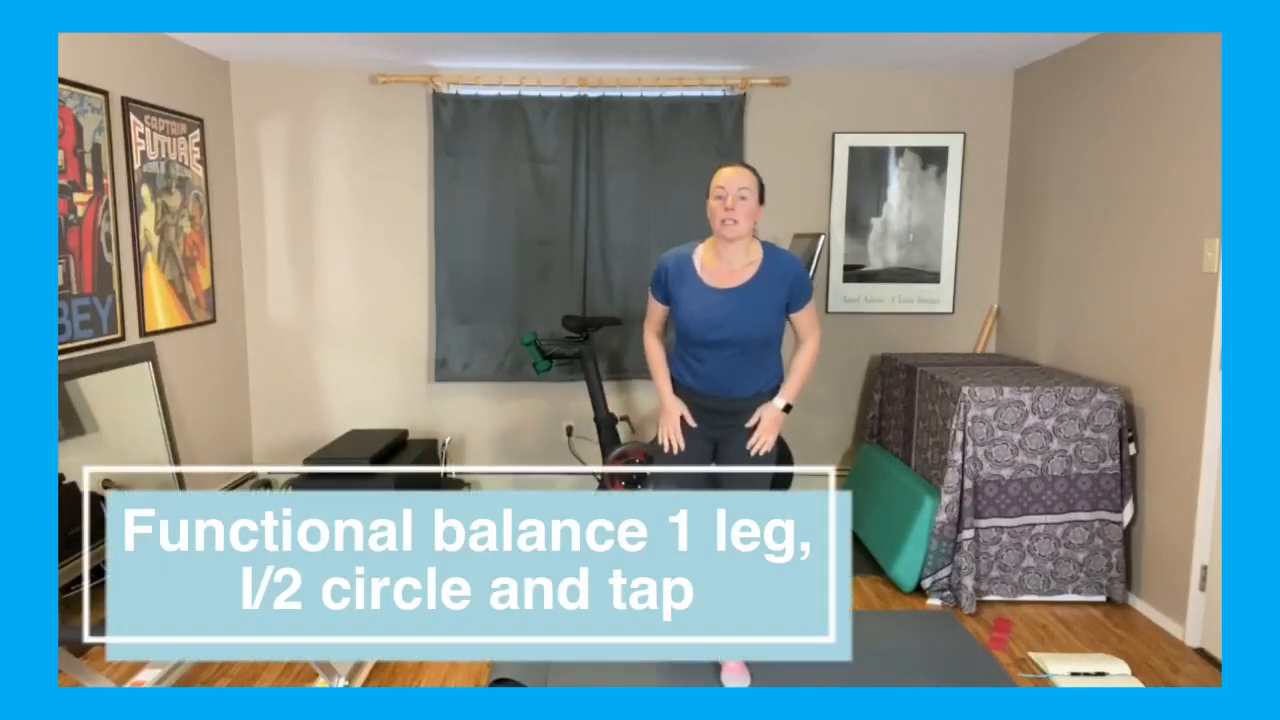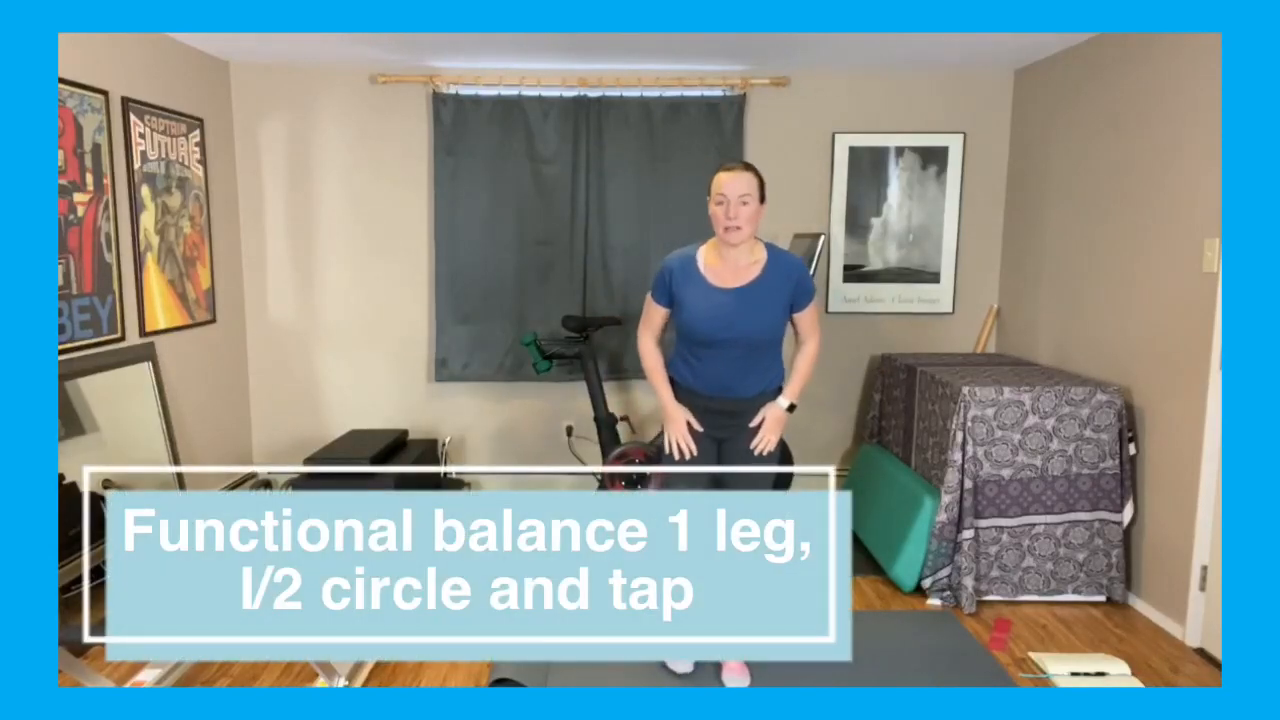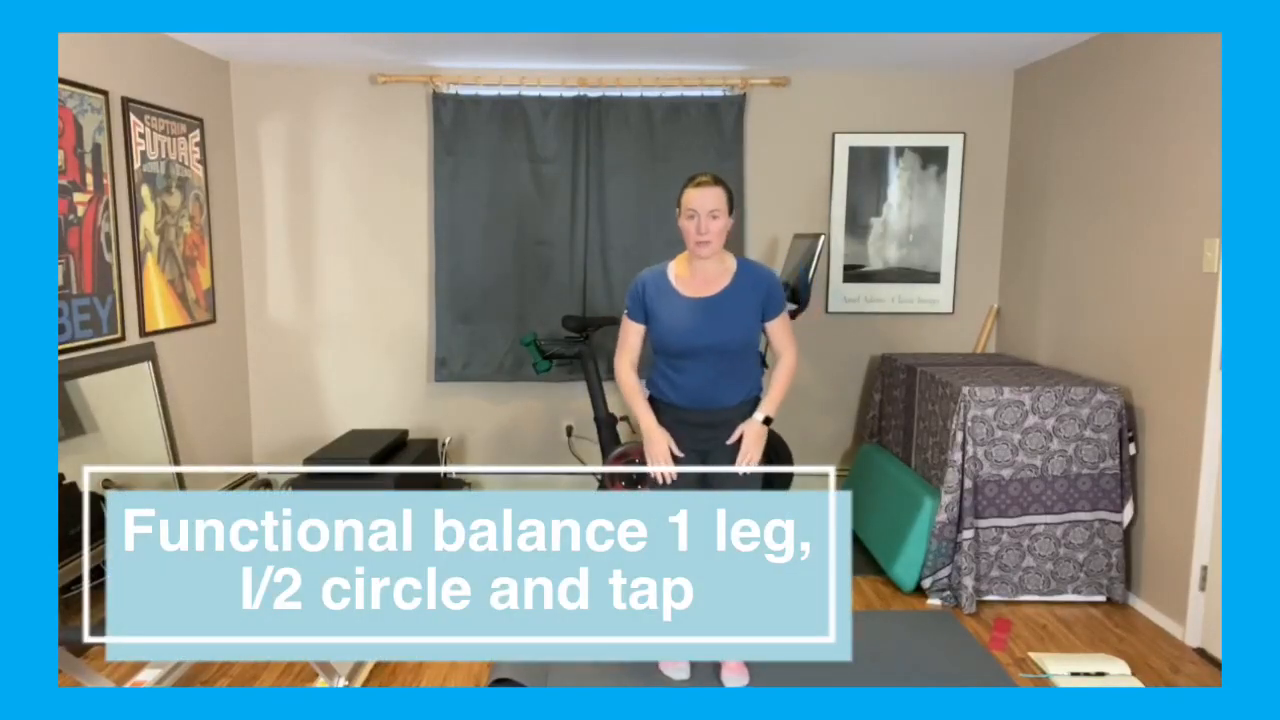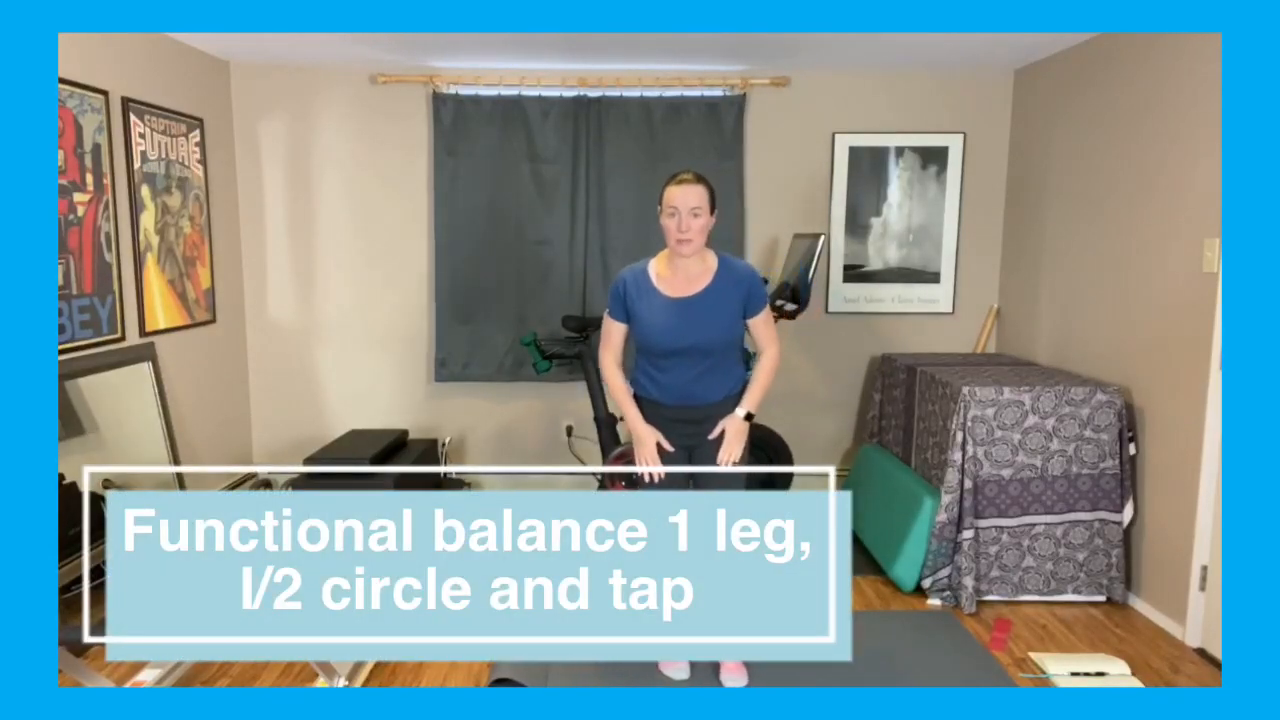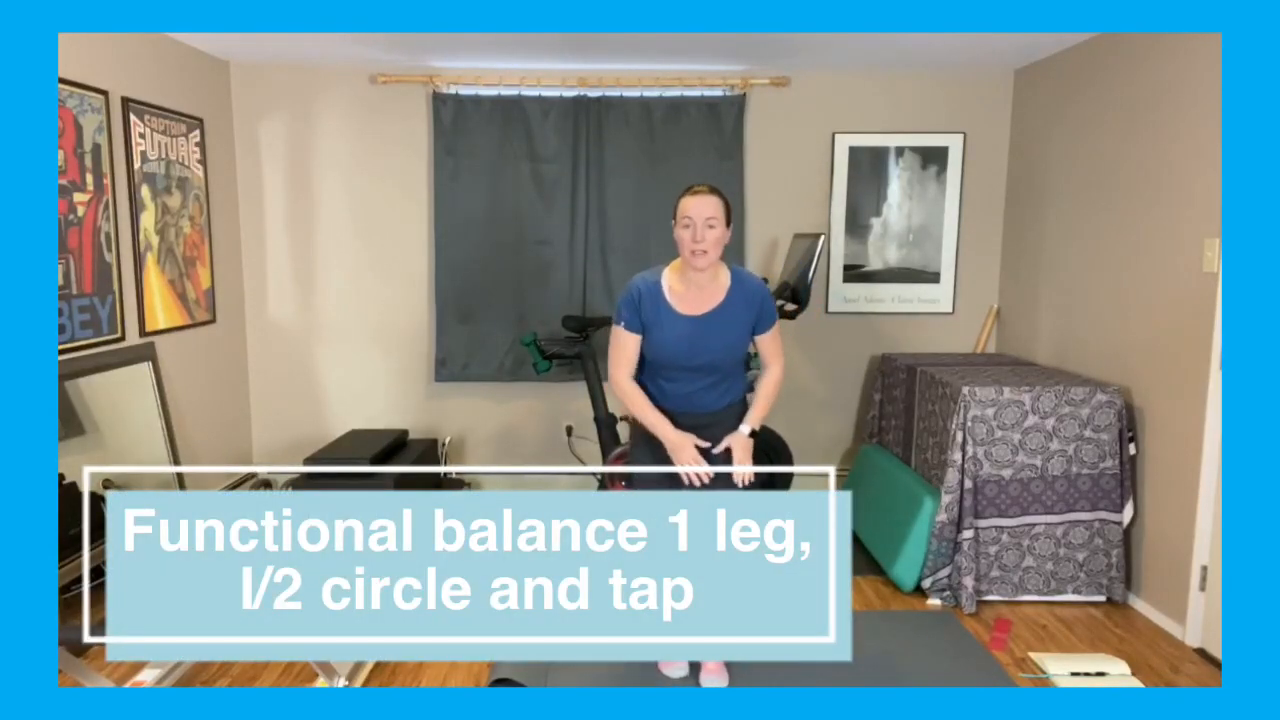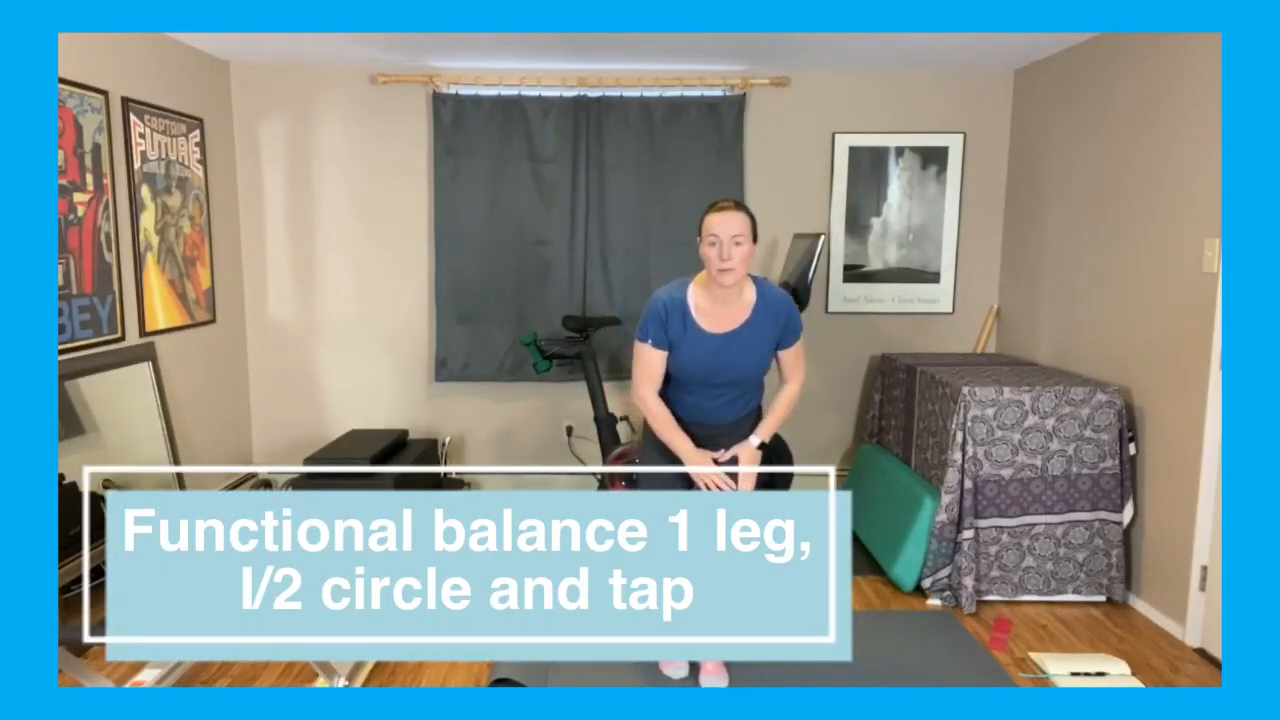
dt=0.5s
person 1, frame 1
left shoulder: (785, 270)
right shoulder: (674, 266)
left elbow: (809, 339)
right elbow: (652, 332)
left wrist: (782, 405)
right wrist: (667, 398)
left hip: (752, 416)
right hip: (689, 410)
person 1, frame 2
left shoulder: (789, 271)
right shoulder: (677, 268)
left elbow: (810, 339)
right elbow: (647, 337)
left wrist: (784, 404)
right wrist: (668, 405)
left hip: (754, 418)
right hip: (691, 413)
person 1, frame 3
left shoulder: (759, 282)
right shoulder: (650, 285)
left elbow: (786, 356)
right elbow: (625, 363)
left wrist: (761, 420)
right wrist: (649, 429)
left hip: (735, 429)
right hip: (671, 428)
person 1, frame 4
left shoulder: (740, 278)
right shoulder: (631, 283)
left elbow: (769, 350)
right elbow: (609, 359)
left wrist: (743, 415)
right wrist: (637, 425)
left hip: (720, 424)
right hip: (658, 425)
person 1, frame 5
left shoulder: (752, 293)
right shoulder: (642, 292)
left elbow: (773, 366)
right elbow: (620, 376)
left wrist: (748, 431)
right wrist: (669, 437)
left hip: (722, 431)
right hip: (656, 430)
person 1, frame 6
left shoulder: (778, 307)
right shoulder: (666, 305)
left elbow: (793, 381)
right elbow: (645, 392)
left wrist: (756, 443)
right wrist: (690, 456)
left hip: (736, 437)
right hip: (669, 435)
